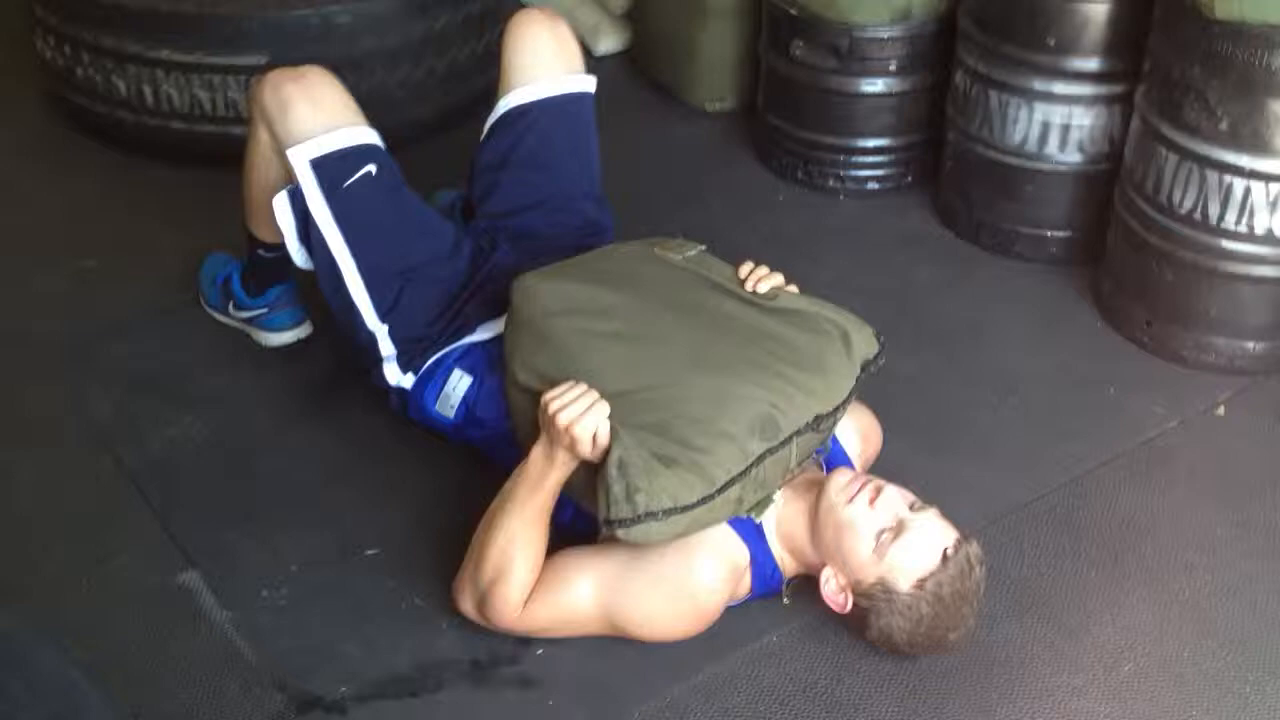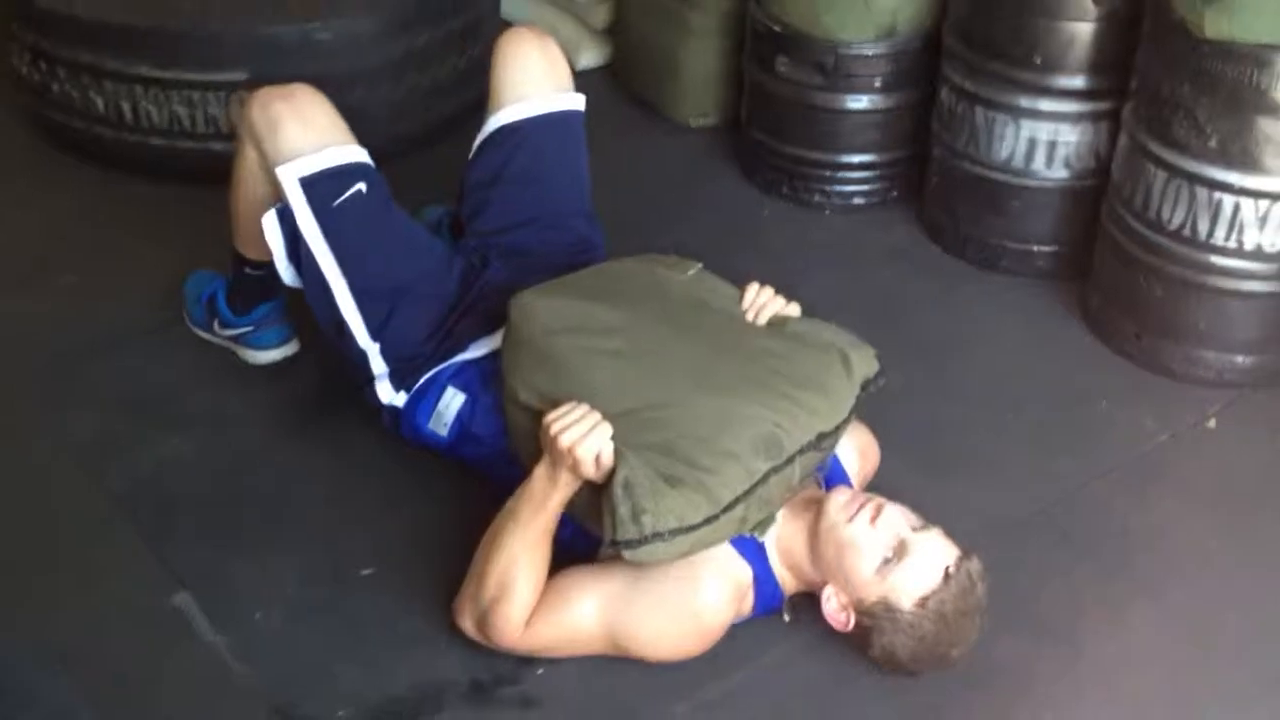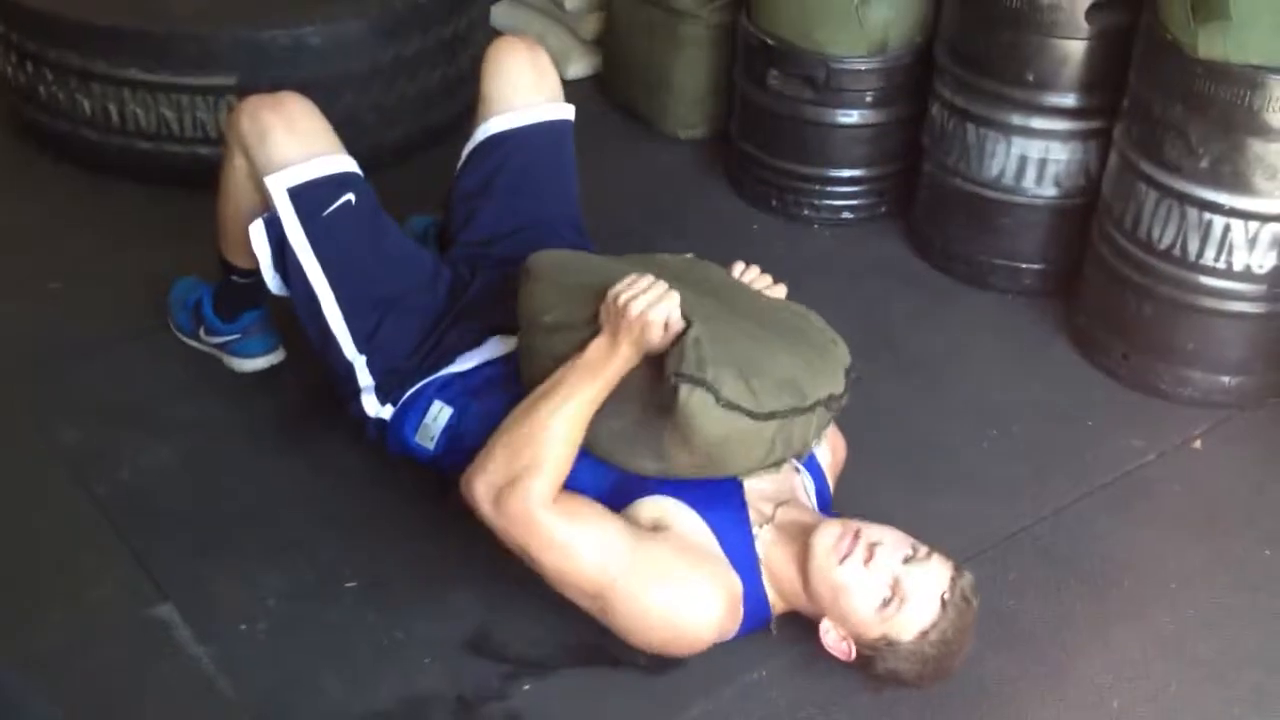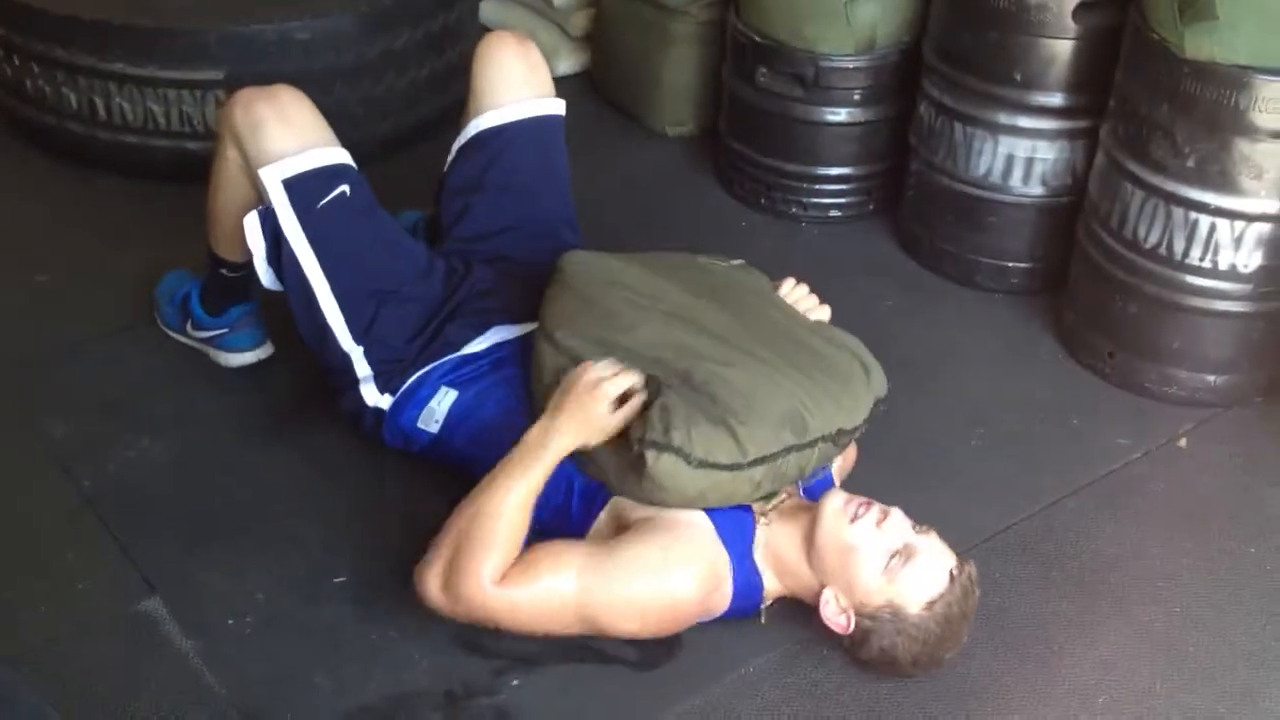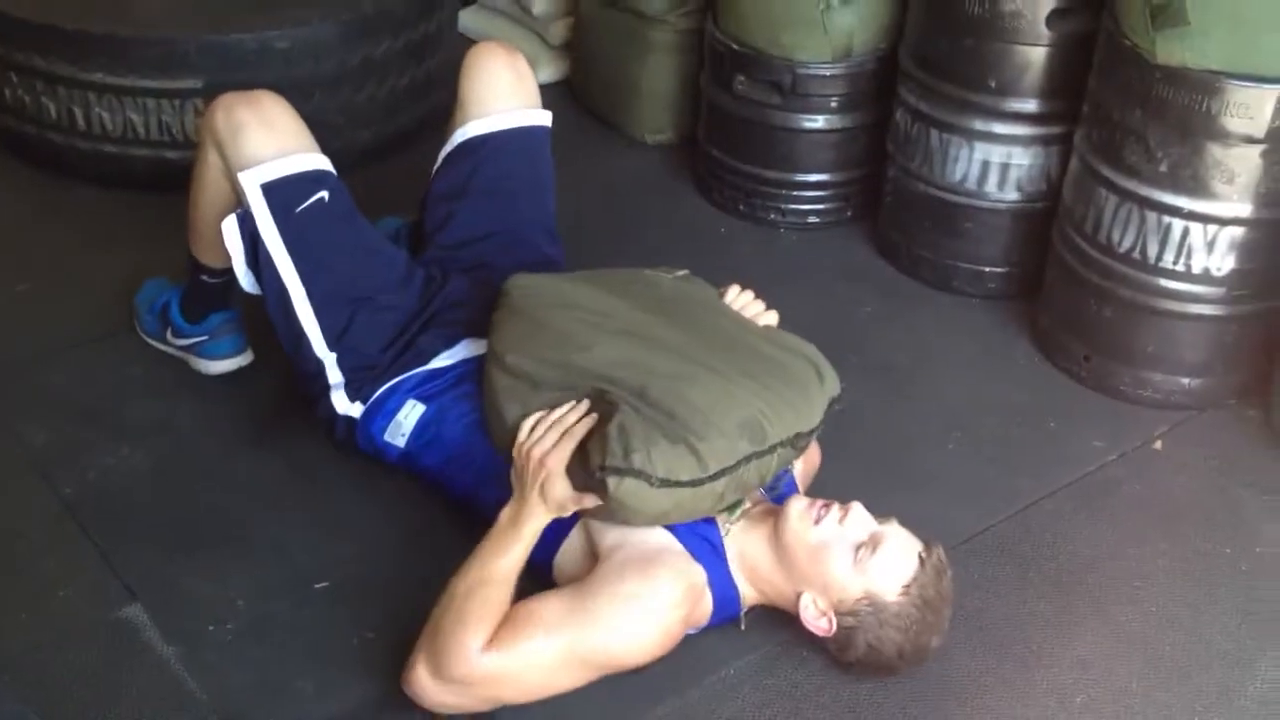
dt=0.4s
person 1, frame 1
left shoulder: (701, 579)
right shoulder: (847, 440)
left elbow: (485, 600)
left wrist: (555, 453)
left hip: (446, 341)
left knee: (292, 92)
left ankle: (261, 291)
right ankle: (473, 216)
person 1, frame 2
left shoulder: (704, 599)
right shoulder: (843, 455)
left elbow: (487, 617)
left wrist: (557, 470)
right wrist: (771, 334)
left hip: (438, 360)
left knee: (280, 110)
right knee: (525, 46)
left ankle: (247, 309)
right ankle: (463, 233)
person 1, frame 3
left shoulder: (695, 601)
right shoulder: (814, 460)
left elbow: (497, 491)
left wrist: (614, 350)
left hip: (423, 371)
left knee: (270, 118)
right knee: (515, 54)
left ankle: (233, 315)
right ankle: (450, 246)
person 1, frame 4
left shoulder: (685, 576)
right shoulder: (820, 459)
left elbow: (449, 581)
left wrist: (553, 433)
left hip: (419, 366)
right hip: (536, 306)
left knee: (261, 111)
right knee: (505, 50)
left ankle: (219, 310)
right ankle: (439, 235)
person 1, frame 5
left shoulder: (662, 598)
right shoulder: (785, 471)
left wrist: (529, 508)
left hip: (394, 376)
left knee: (243, 116)
right knee: (493, 61)
left ankle: (199, 318)
right ankle: (419, 246)
